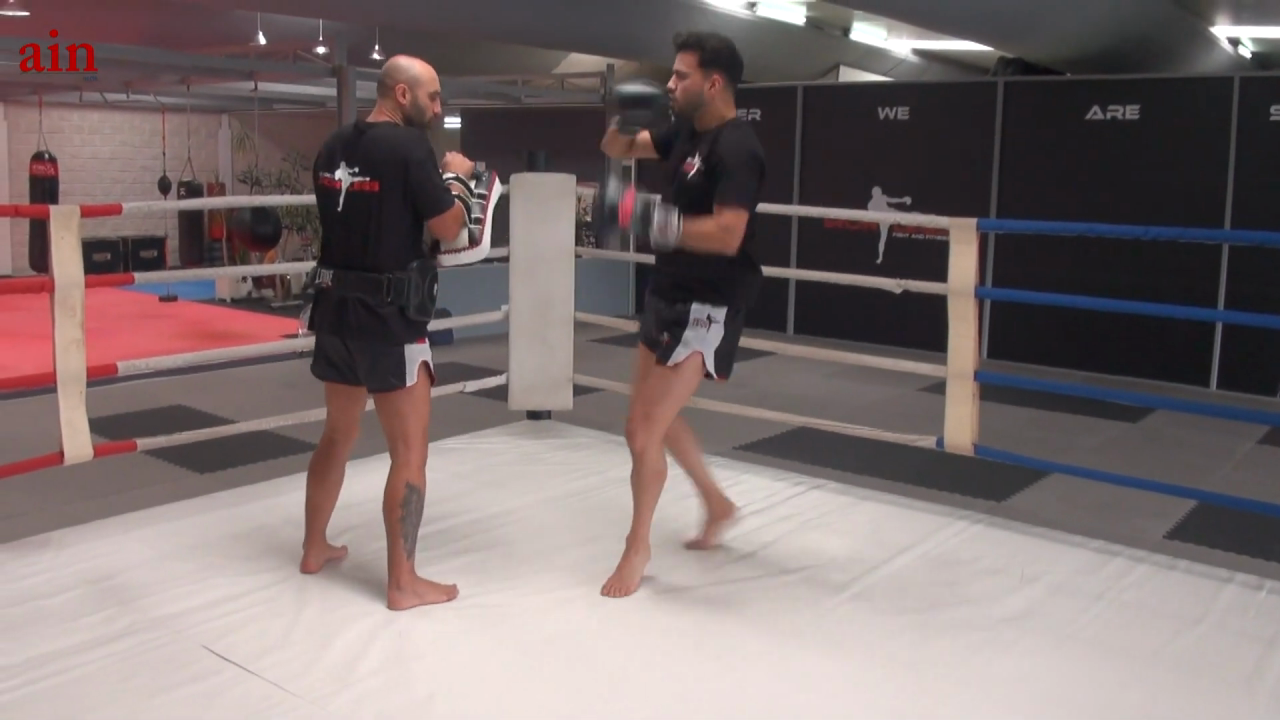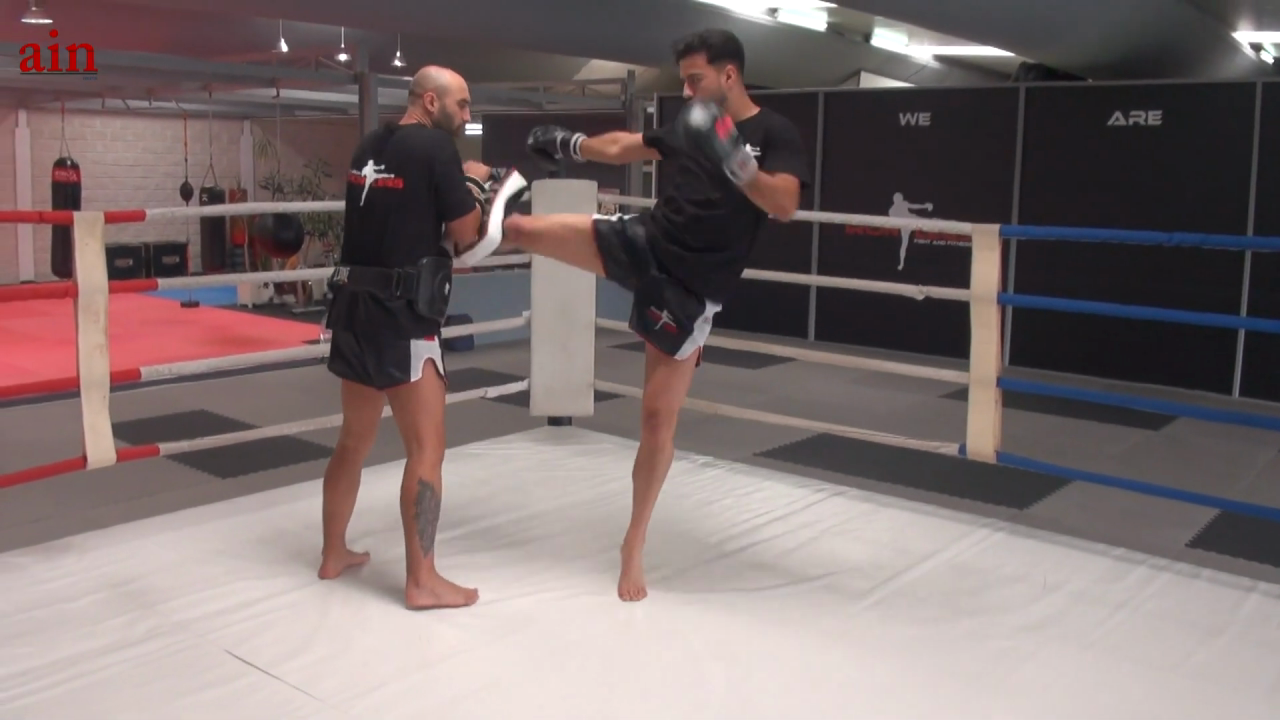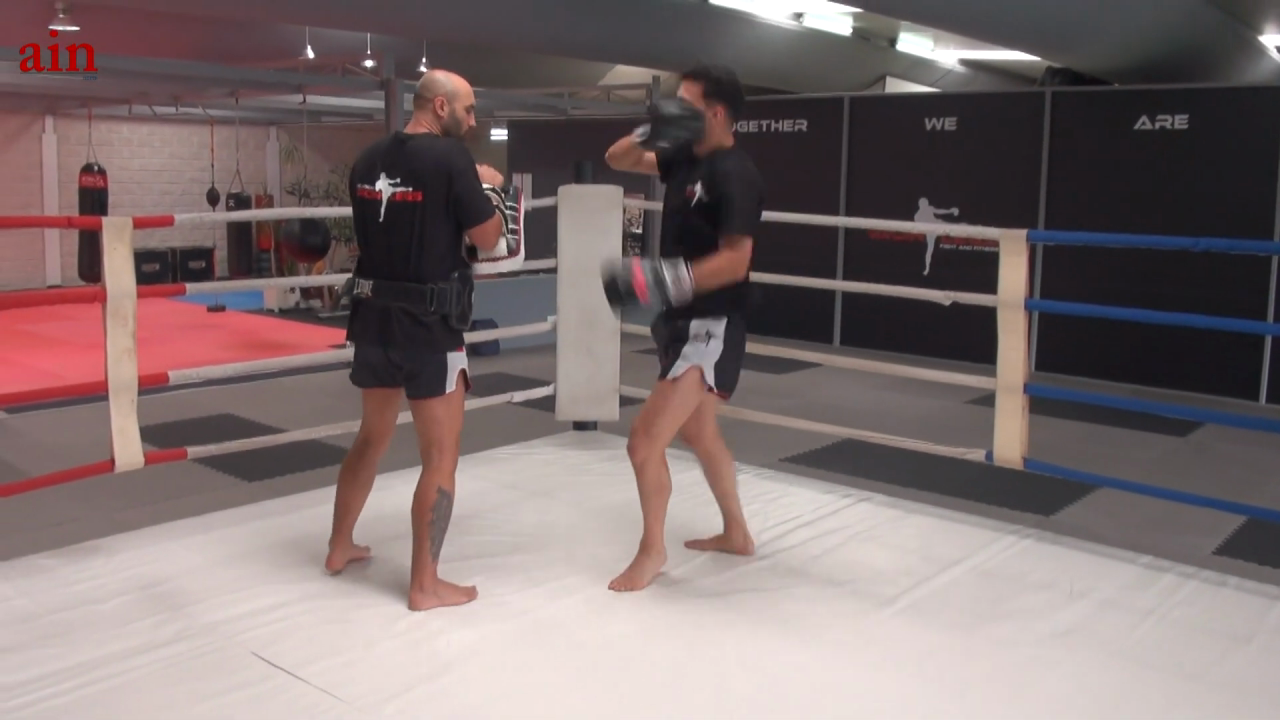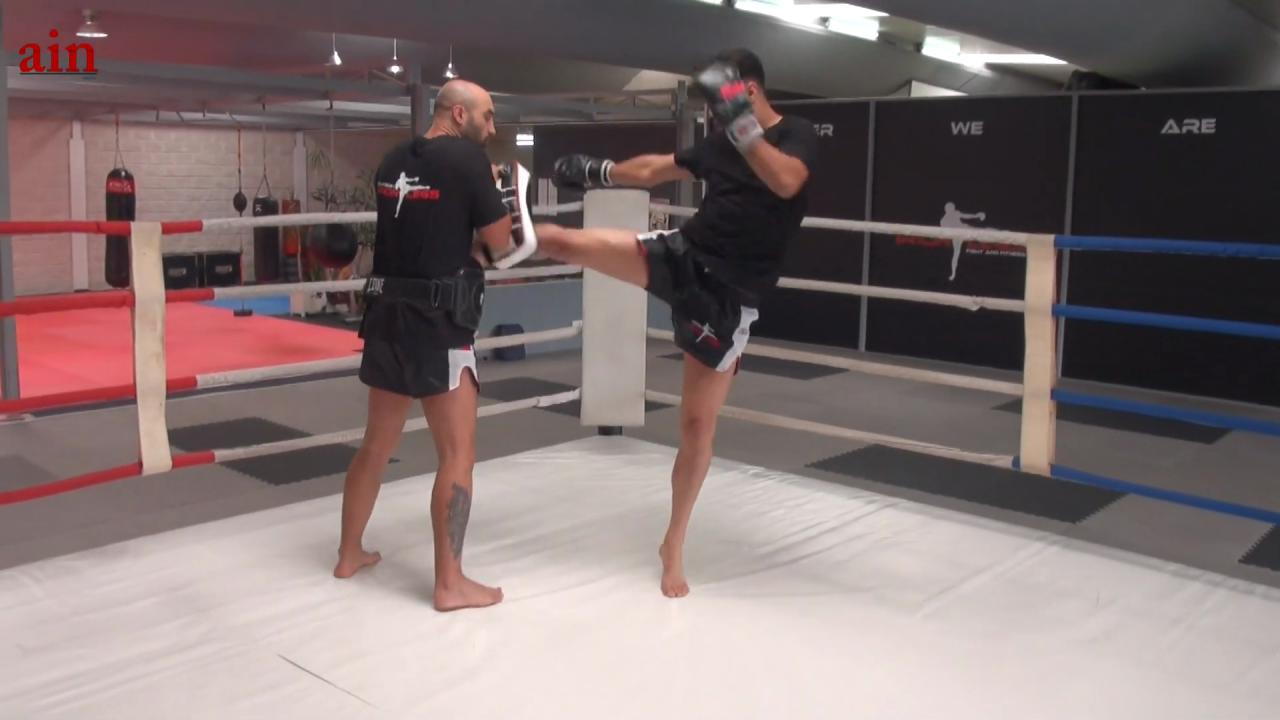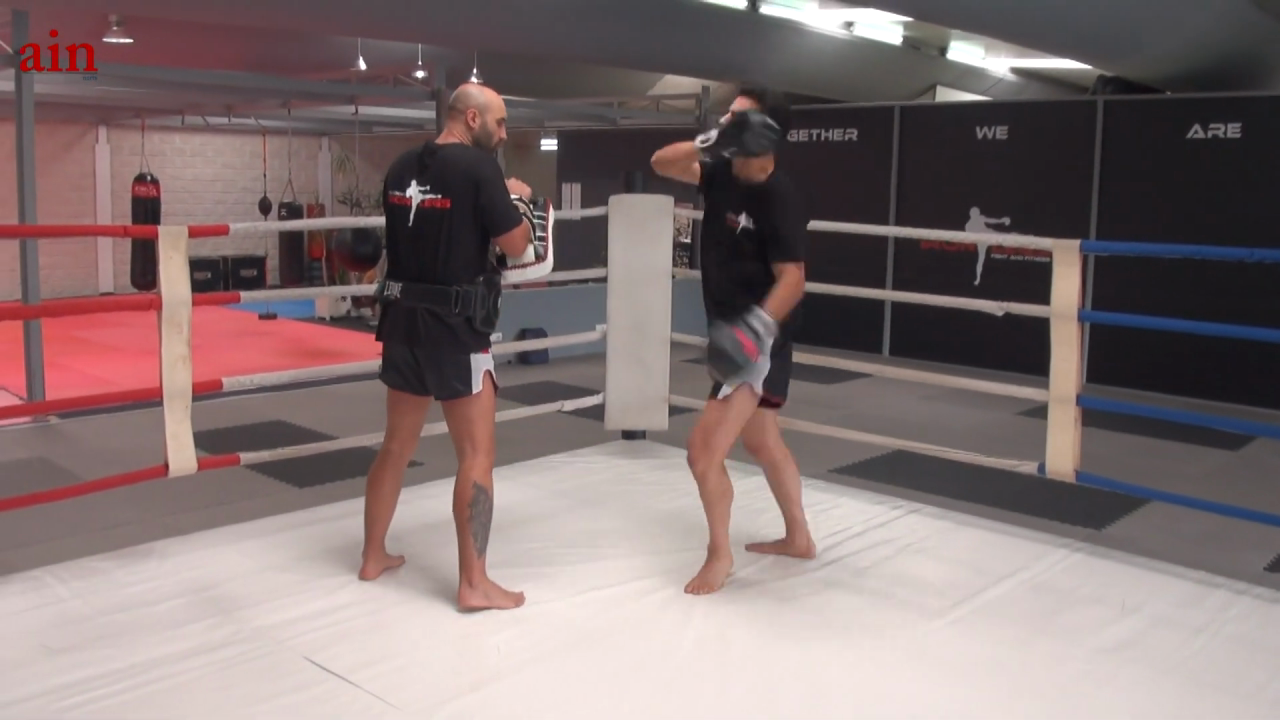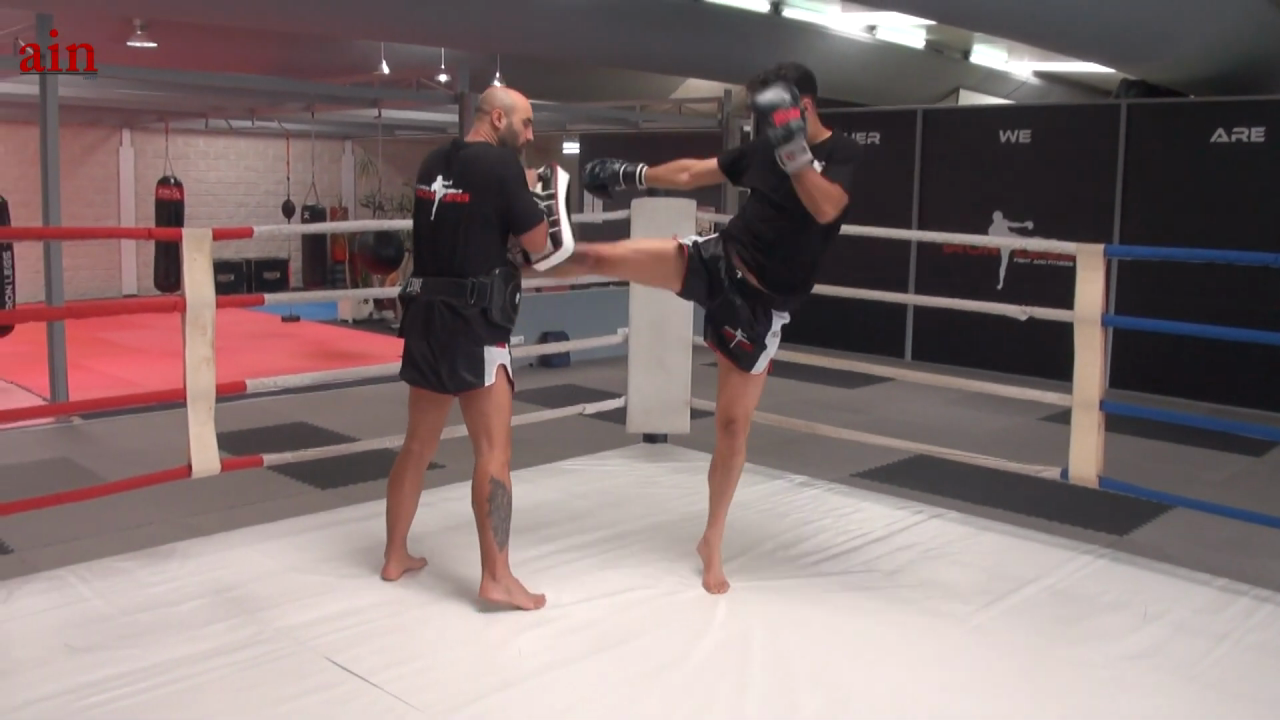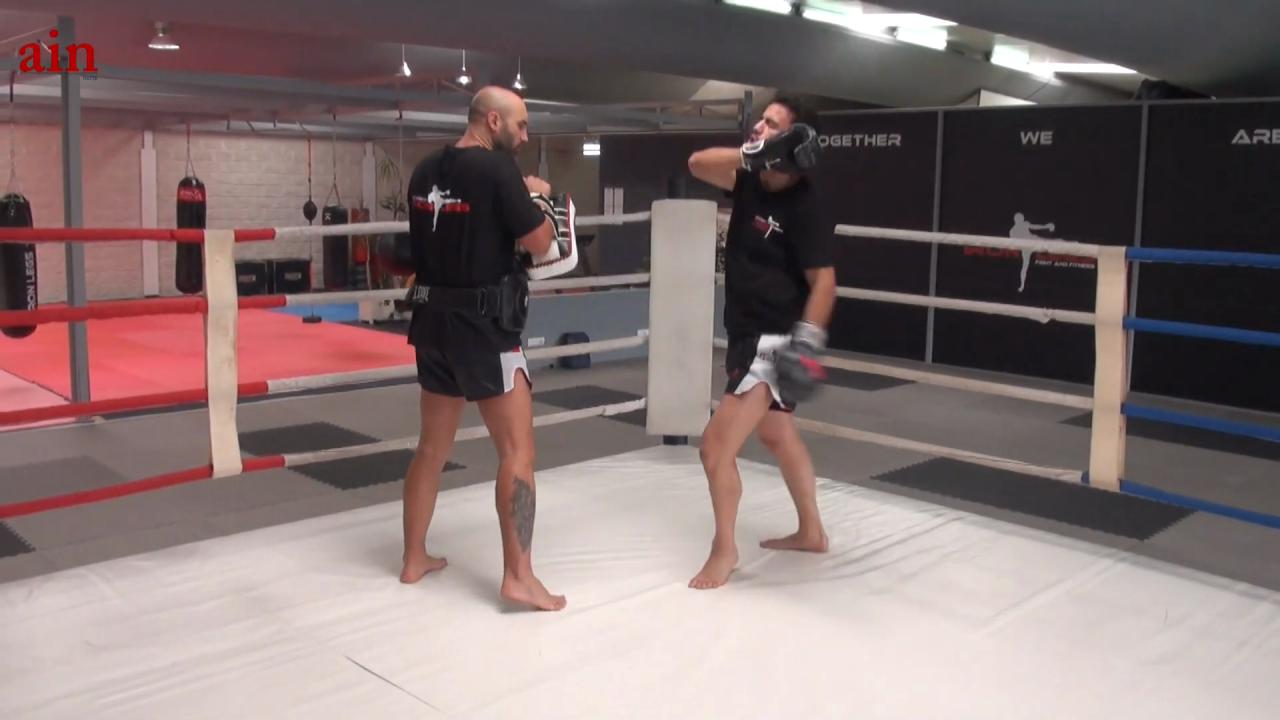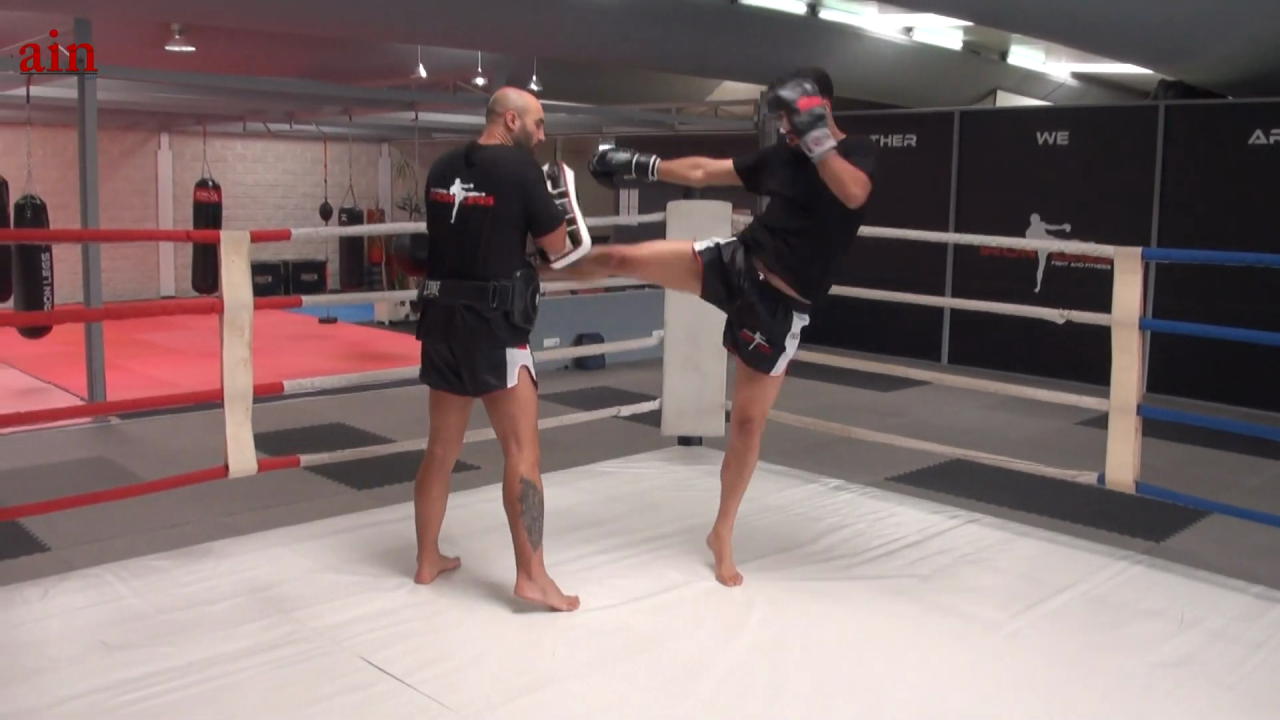
dt=0.3s
person 1, frame 1
left shoulder: (334, 147)
right shoulder: (409, 145)
right elbow: (449, 228)
right wrist: (454, 175)
left hip: (336, 309)
right hip: (389, 316)
left knee: (337, 436)
right knee: (410, 450)
left ankle: (314, 547)
right ankle: (404, 582)
person 1, frame 2
left shoulder: (373, 147)
right shoulder: (432, 146)
right elbow: (468, 232)
right wrist: (476, 182)
left hip: (352, 304)
right hip: (401, 314)
left knee: (354, 438)
right knee: (426, 447)
left ankle: (333, 553)
right ankle: (423, 579)
person 1, frame 3
left shoulder: (368, 160)
right shoulder: (449, 156)
right elbow: (487, 238)
right wrist: (486, 185)
left hip: (374, 316)
right hip: (429, 323)
left knee: (372, 436)
right knee: (441, 455)
left ankle: (340, 546)
right ankle: (426, 584)
person 1, frame 4
left shoulder: (394, 161)
right shoulder: (466, 158)
right elbow: (499, 240)
right wrist: (496, 188)
left hip: (385, 315)
right hip: (436, 322)
left knee: (378, 443)
right knee: (457, 453)
left ankle: (349, 553)
right ankle: (450, 583)
person 1, frame 5
left shoulder: (401, 168)
right shoulder: (477, 166)
right elbow: (515, 245)
right wrist: (515, 197)
left hip: (404, 319)
right hip: (455, 325)
left knee: (397, 445)
right knee: (477, 455)
left ankle: (373, 556)
right ankle: (474, 583)
person 1, frame 6
left shoulder: (435, 163)
right shoulder: (499, 163)
right elbow: (536, 244)
right wrist: (540, 196)
left hip: (423, 314)
right hip: (473, 320)
left knee: (418, 444)
right knee: (494, 448)
left ankle: (395, 556)
right ankle: (496, 578)
person 1, frame 7
left shoulder: (426, 170)
right shoulder: (496, 168)
right elbow: (539, 244)
right wrist: (536, 196)
left hip: (434, 321)
right hip: (484, 326)
left knee: (432, 447)
right knee: (517, 450)
left ankle: (414, 558)
right ankle: (519, 576)
person 1, frame 8
left shoulder: (444, 166)
right shoulder: (518, 166)
right elbow: (555, 243)
right wrist: (545, 193)
left hip: (440, 317)
right hip: (492, 322)
left knee: (441, 446)
right knee: (522, 449)
left ankle: (428, 560)
right ankle: (532, 577)
person 2, frame 1
left shoulder: (733, 148)
right shoulder: (680, 132)
left elbow: (727, 237)
right elbow: (619, 148)
left wrist: (643, 217)
right wrist: (625, 119)
left hip: (704, 306)
right hip: (672, 288)
left knee: (643, 432)
right knee: (656, 420)
left ankle: (637, 550)
right ankle: (716, 505)
person 2, frame 2
left shoulder: (776, 135)
right shoulder: (696, 125)
left elbow: (784, 204)
right elbow: (630, 145)
left wrist: (727, 147)
right wrist: (567, 144)
left hip: (693, 287)
right hip: (645, 241)
left knee: (660, 417)
right knee: (530, 231)
left ankle: (635, 544)
person 2, frame 3
left shoulder: (732, 176)
right shoulder: (683, 156)
left elbow: (736, 262)
right elbow: (620, 159)
left wrist: (662, 282)
right wrist: (651, 130)
left hip: (707, 325)
right hip: (684, 314)
left knee: (646, 441)
right knee: (700, 437)
left ankle: (652, 553)
right ankle: (736, 533)
person 2, frame 4
left shoulder: (799, 134)
right shoulder: (723, 143)
left elbow: (784, 181)
right elbow: (661, 167)
left wrist: (739, 121)
right wrist: (595, 171)
left hip: (732, 295)
right hip: (687, 256)
left knee: (699, 426)
right knee: (575, 244)
left ankle: (674, 543)
person 2, frame 5
left shoulder: (781, 200)
right shoulder: (726, 166)
left elbow: (792, 281)
right elbow: (664, 163)
left wrist: (751, 332)
right wrist: (715, 139)
left hip: (757, 337)
right hip: (731, 323)
left knee: (702, 454)
right knee: (763, 444)
left ankle: (718, 557)
right ankle: (798, 538)
person 2, frame 6
left shoulder: (842, 155)
right shoulder: (762, 150)
left elbow: (825, 209)
right elbow: (692, 173)
left wrist: (790, 143)
right wrist: (626, 173)
left hip: (764, 303)
right hip: (716, 262)
left knee: (733, 427)
right knee: (606, 257)
left ankle: (713, 541)
person 2, frame 7
left shoulder: (805, 207)
right shoulder: (753, 175)
left elbow: (823, 284)
right elbow: (698, 164)
left wrist: (806, 348)
right wrist: (759, 151)
left hip: (772, 341)
right hip: (746, 330)
left knee: (715, 446)
right knee: (777, 438)
left ankle: (724, 551)
right ankle: (811, 531)
person 2, frame 8
left shoulder: (855, 154)
right shoulder: (780, 154)
left elbow: (853, 195)
right elbow: (704, 171)
left wrist: (815, 129)
right wrist: (639, 165)
left hip: (782, 307)
right hip: (735, 264)
left knee: (748, 423)
right knee: (623, 258)
left ankle: (722, 534)
right ankle: (553, 269)
